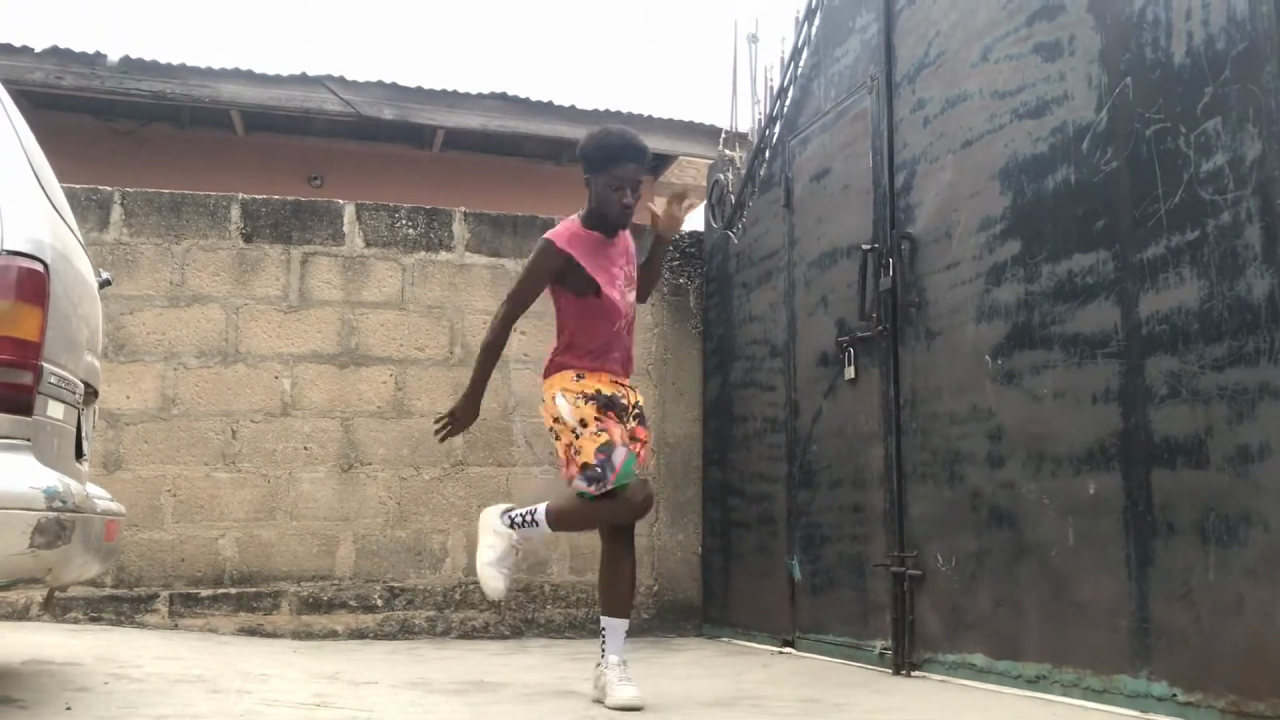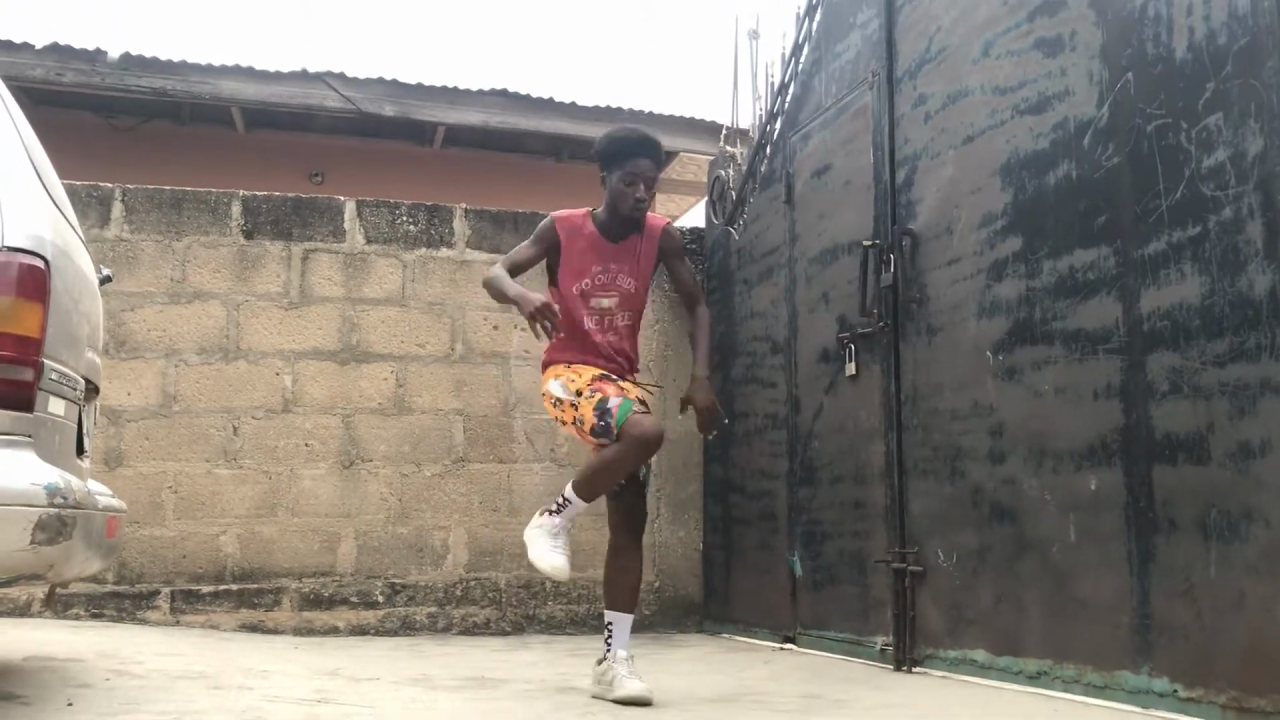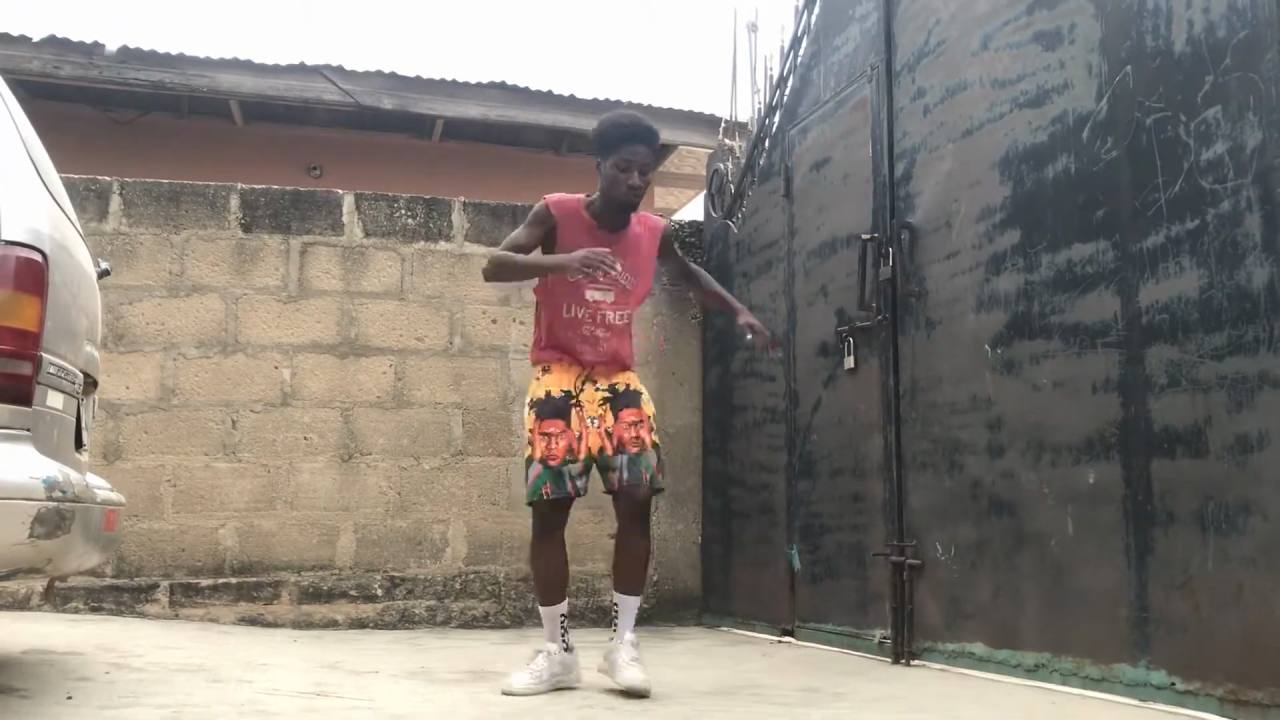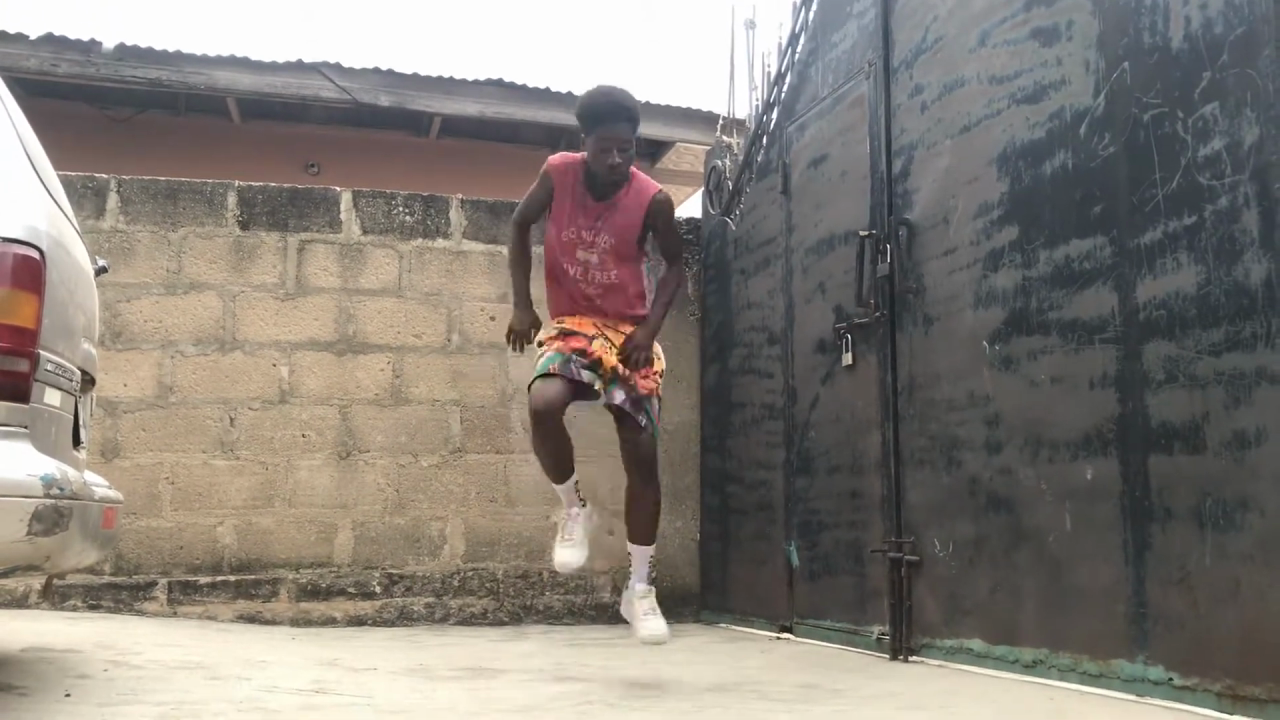
dt=0.4s
person 1, frame 1
left shoulder: (627, 228)
right shoulder: (562, 245)
right elbow: (506, 317)
left wrist: (663, 237)
right wrist: (471, 397)
left hip: (616, 391)
right hip: (578, 389)
left knee: (617, 524)
right knee: (629, 497)
left ankle: (611, 662)
right ankle: (512, 523)
person 1, frame 2
left shoulder: (661, 235)
right shoulder: (563, 228)
left elbow: (693, 300)
right elbow: (496, 274)
left wrist: (701, 378)
right wrist: (526, 299)
left hip: (624, 383)
right hip: (572, 376)
left knee: (629, 518)
right knee: (648, 430)
left ankle: (614, 659)
right ankle: (556, 516)
person 1, frame 3
left shoulder: (653, 231)
right shoulder: (556, 212)
left elbow: (690, 273)
right elbow: (494, 266)
left wrist: (740, 312)
right wrist: (554, 261)
left hip: (619, 385)
right hip: (559, 383)
left knee: (634, 502)
right knee: (547, 514)
left ankle: (622, 644)
right ankle: (556, 652)
person 1, frame 4
left shoulder: (649, 196)
right shoulder: (558, 172)
left elbow: (673, 261)
right elbow: (521, 228)
left wrist: (650, 327)
right wrist: (521, 306)
left hip: (630, 337)
right hip: (568, 329)
left knee: (642, 459)
right knee: (545, 405)
left ankle: (639, 588)
right ankle: (572, 506)
